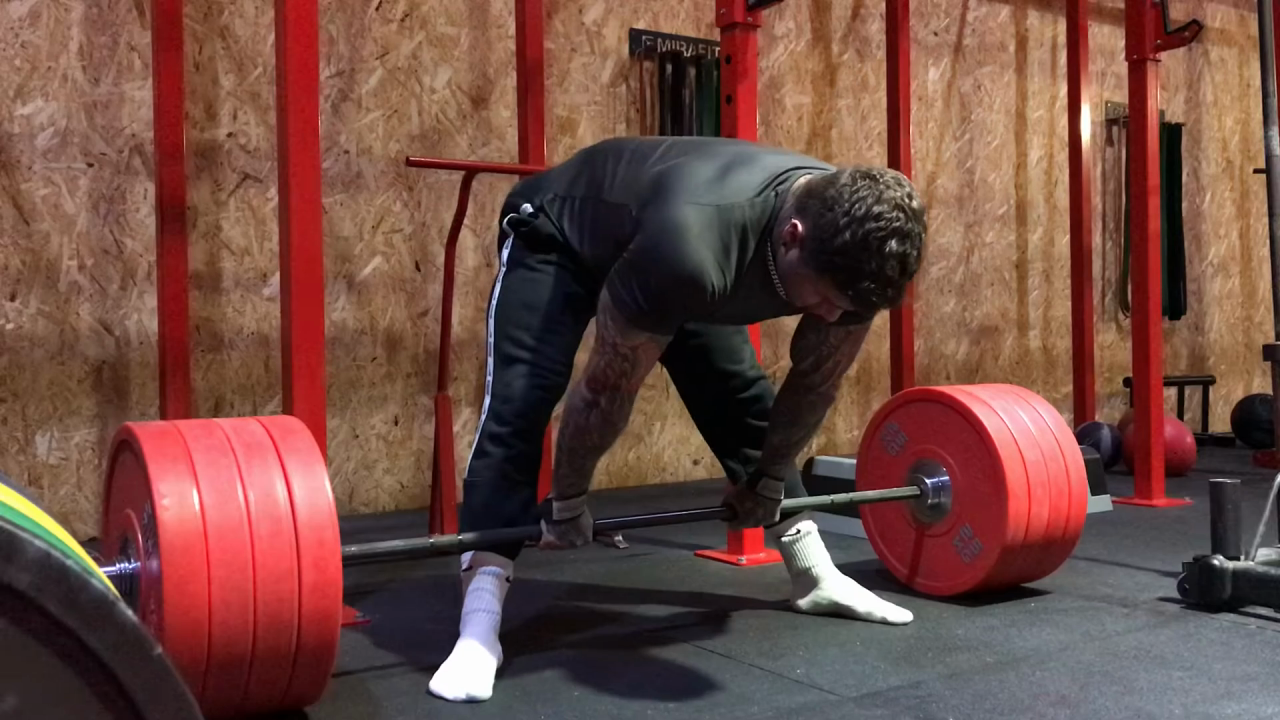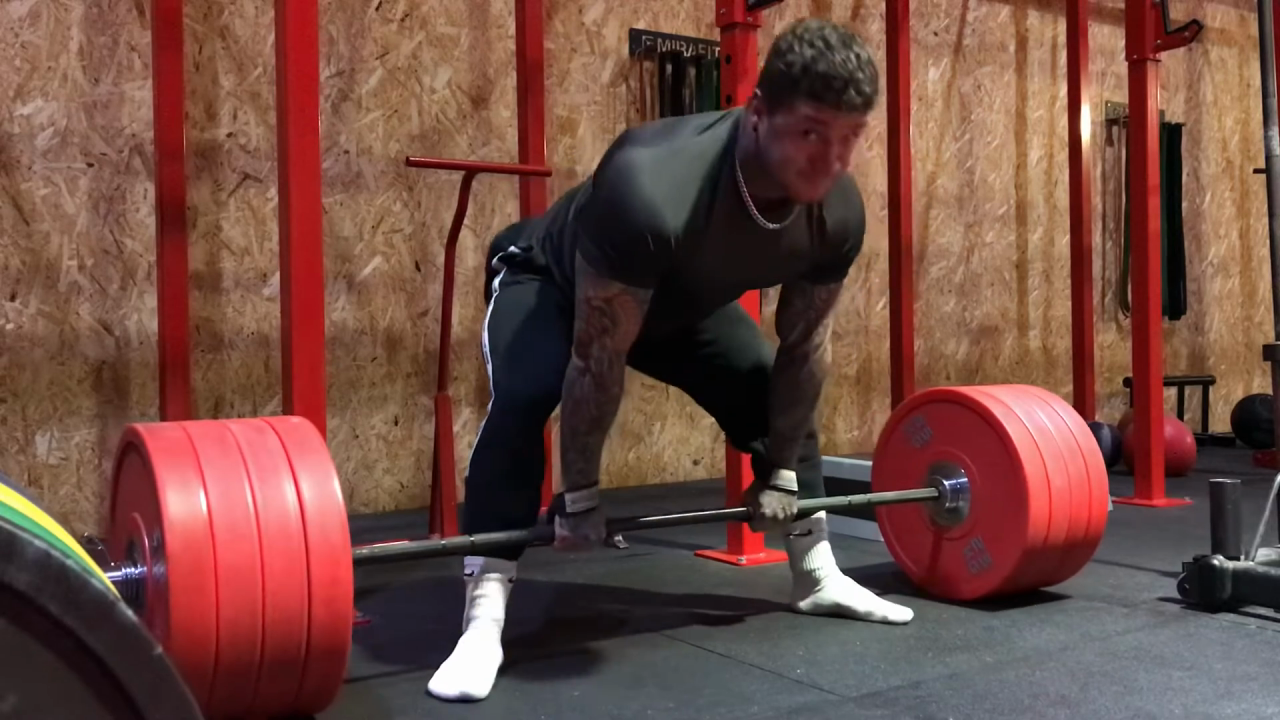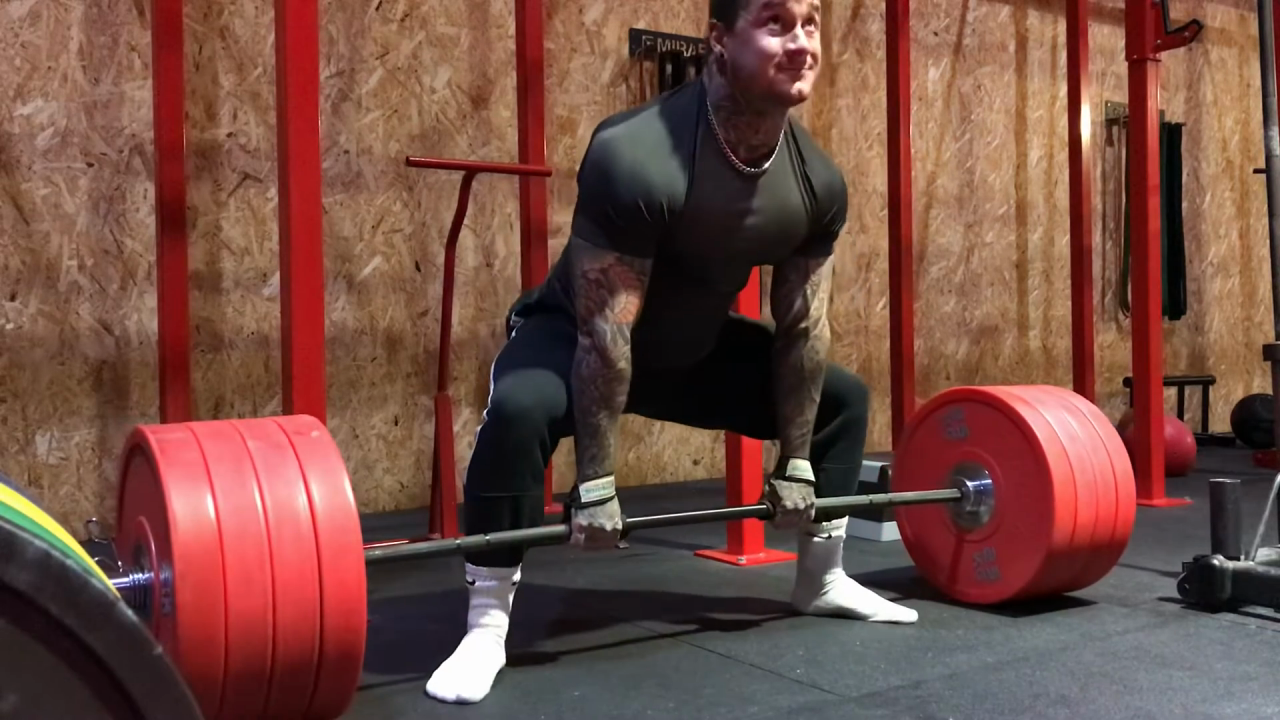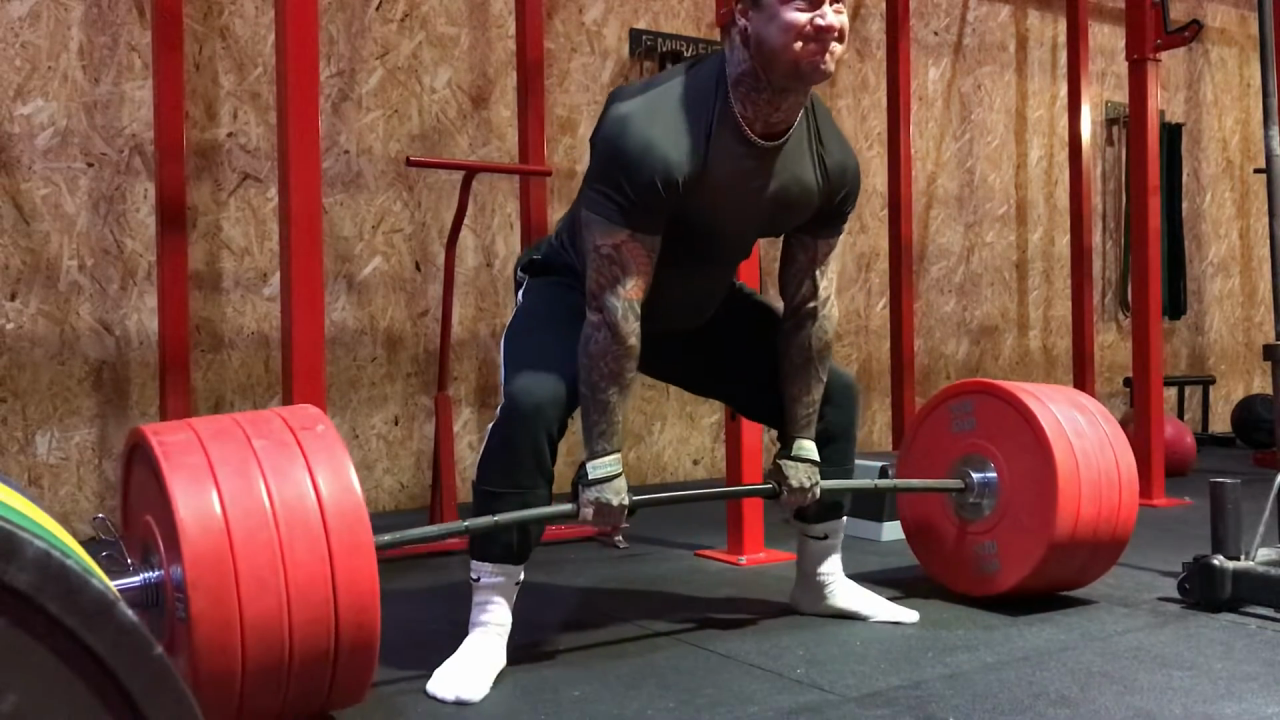
dt=1s
person 1, frame 1
left shoulder: (852, 248)
right shoulder: (688, 245)
left elbow: (815, 380)
right elbow: (608, 388)
left wrist: (768, 481)
right wrist: (567, 503)
left hip: (677, 266)
right hip: (557, 237)
left knee: (747, 397)
right knee: (521, 402)
left ankle: (815, 576)
right ankle: (480, 620)
person 1, frame 2
left shoulder: (838, 213)
right shoulder: (652, 188)
left elbow: (802, 349)
right elbow: (598, 360)
left wrist: (781, 471)
right wrist: (580, 495)
left hip: (680, 301)
right hip: (549, 281)
left knee: (775, 398)
right knee: (523, 401)
left ankle: (818, 577)
right ankle: (484, 618)
person 1, frame 3
left shoulder: (817, 180)
right shoulder: (636, 157)
left elbow: (802, 328)
right elbow: (605, 335)
left wrist: (795, 463)
right wrist: (596, 485)
left hip: (696, 344)
right hip: (573, 333)
left knee: (841, 395)
right knee: (520, 410)
left ankle: (822, 580)
right ankle: (487, 624)
person 1, frame 4
left shoulder: (831, 160)
right shoulder: (651, 131)
left elbow: (810, 306)
right elbow: (614, 310)
left wrist: (801, 445)
right wrist: (604, 463)
left hip: (701, 302)
right hip: (578, 289)
left knee: (831, 392)
right knee: (534, 403)
left ankle: (821, 578)
right ankle: (489, 625)
